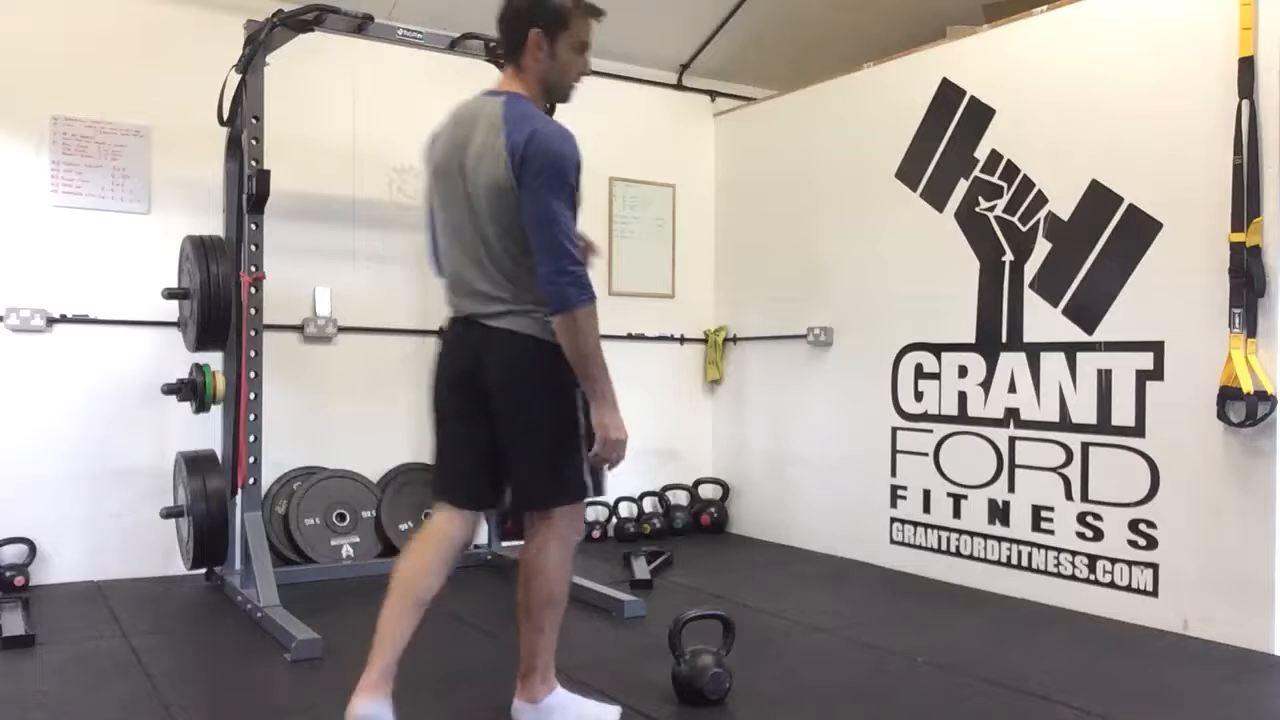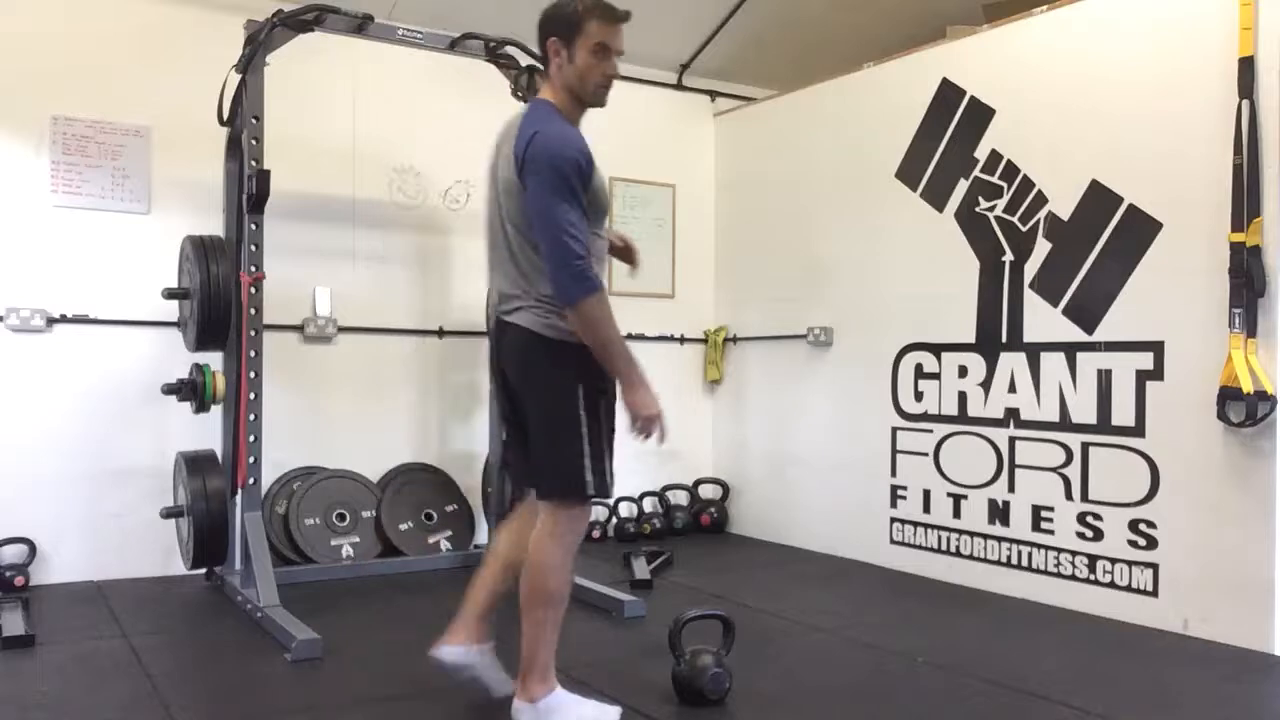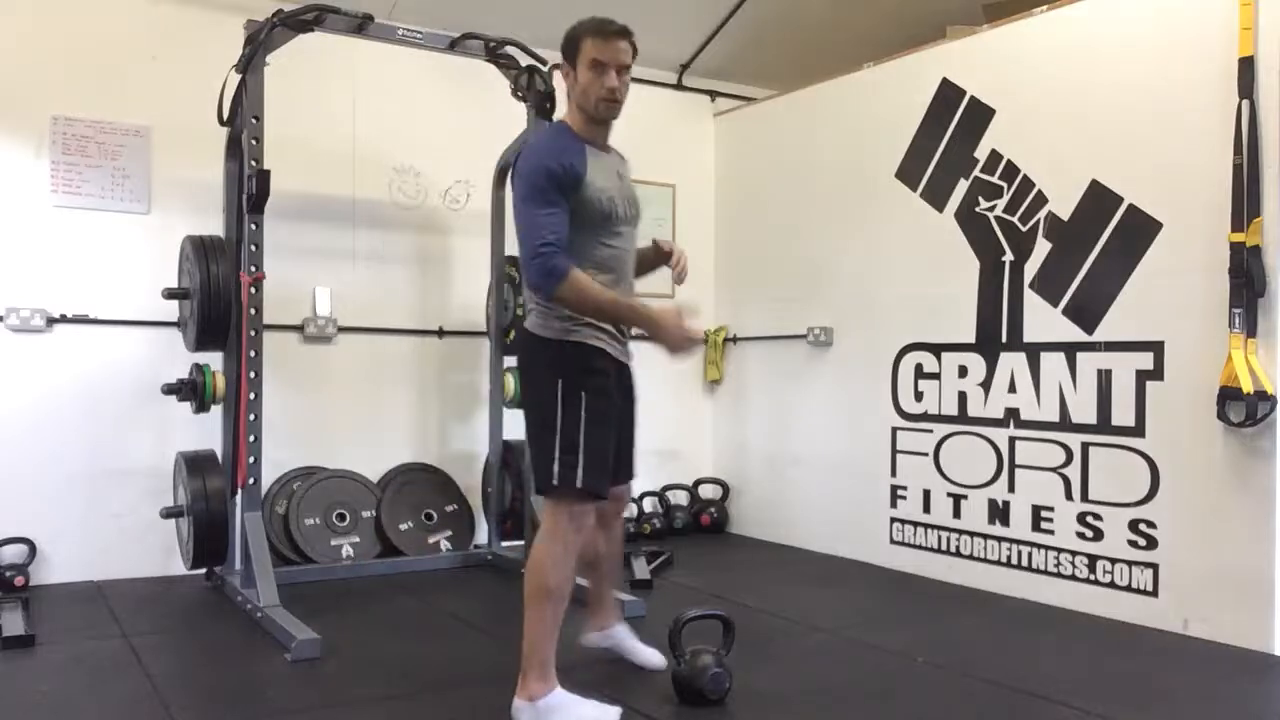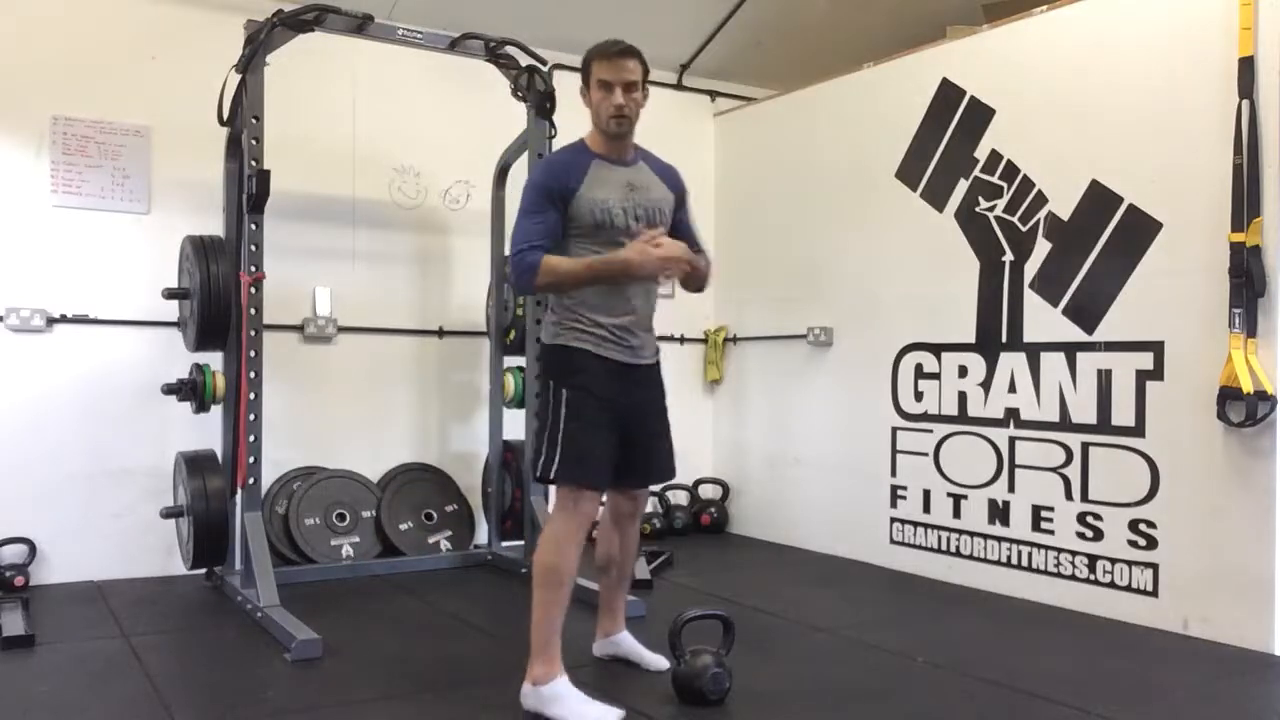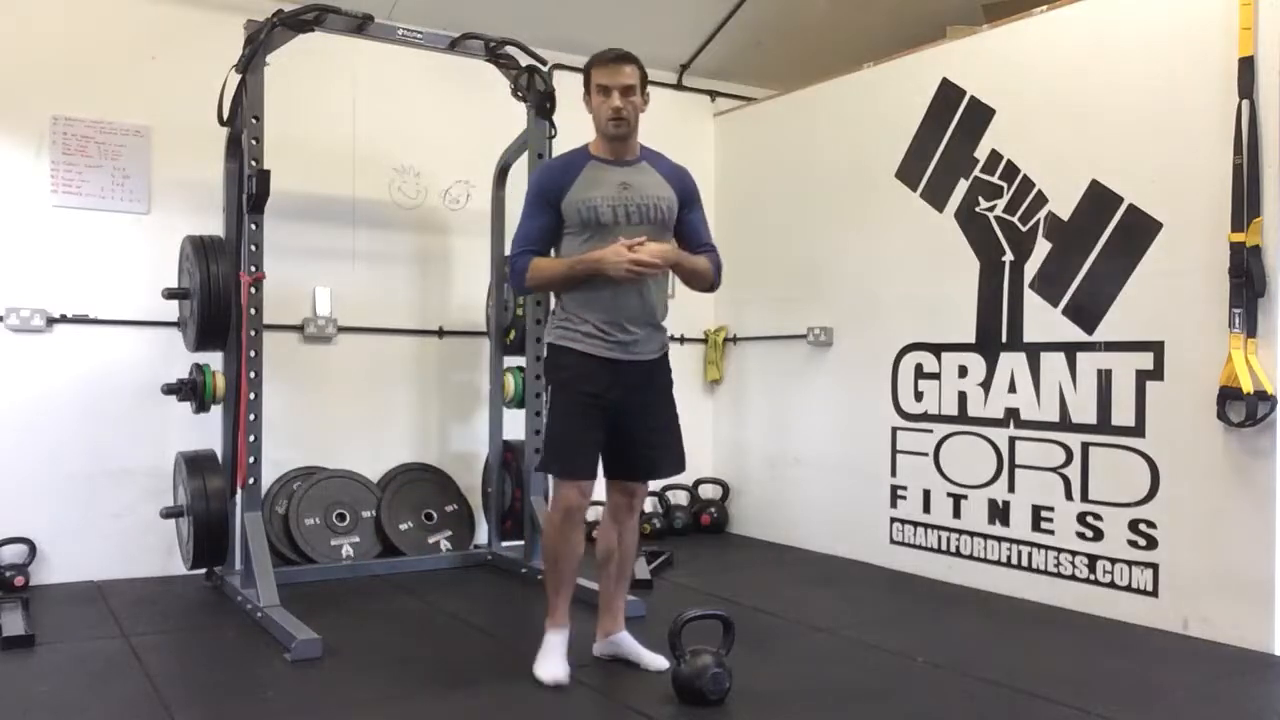
dt=0.2s
person 1, frame 1
left shoulder: (450, 131)
right shoulder: (544, 139)
right elbow: (563, 285)
right wrist: (602, 402)
left hip: (465, 347)
right hip: (533, 355)
left knee: (453, 517)
right knee: (556, 521)
person 1, frame 2
left shoulder: (525, 132)
right shoulder: (557, 141)
right elbow: (569, 279)
left wrist: (596, 239)
right wrist: (632, 381)
left hip: (518, 340)
right hip: (556, 349)
left knee: (541, 503)
right knee: (565, 513)
left ankle: (466, 636)
person 1, frame 3
left shoulder: (611, 160)
right shoulder: (548, 155)
right elbow: (548, 270)
left wrist: (652, 255)
right wrist: (652, 319)
left hip: (595, 351)
right hip: (568, 351)
left knee: (612, 499)
right knee: (570, 511)
left ankle: (604, 622)
person 1, frame 4
left shoulder: (665, 177)
right shoulder: (558, 172)
left elbow: (697, 276)
right elbow: (526, 270)
left wrist: (683, 255)
right wrist: (619, 261)
left hip: (640, 361)
right hip: (579, 359)
left knee: (629, 503)
right knee: (577, 504)
left ankle: (611, 630)
person 1, frame 5
left shoulder: (674, 180)
right shoulder: (556, 177)
left elbow: (710, 273)
right elbow: (521, 271)
left wrist: (671, 257)
right wrist: (594, 261)
left hip: (647, 362)
right hip: (579, 358)
left knee: (628, 498)
right knee: (570, 498)
left ankle: (611, 629)
right ankle: (556, 628)
